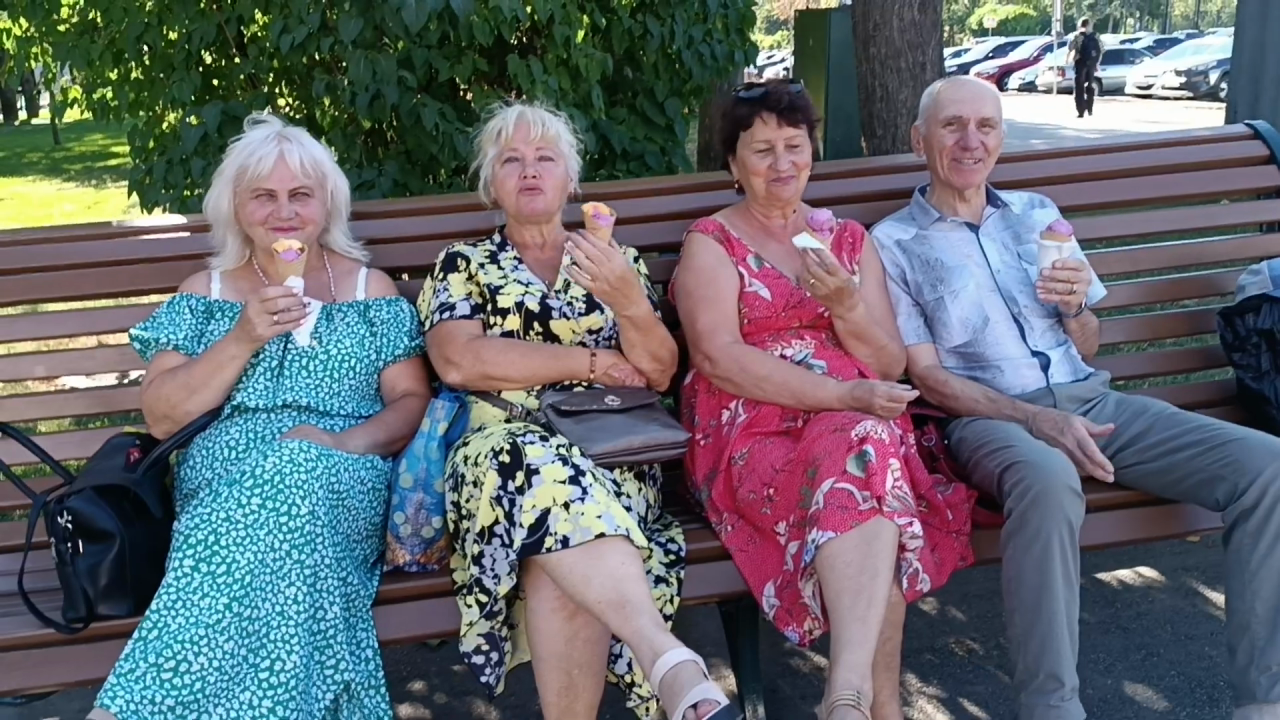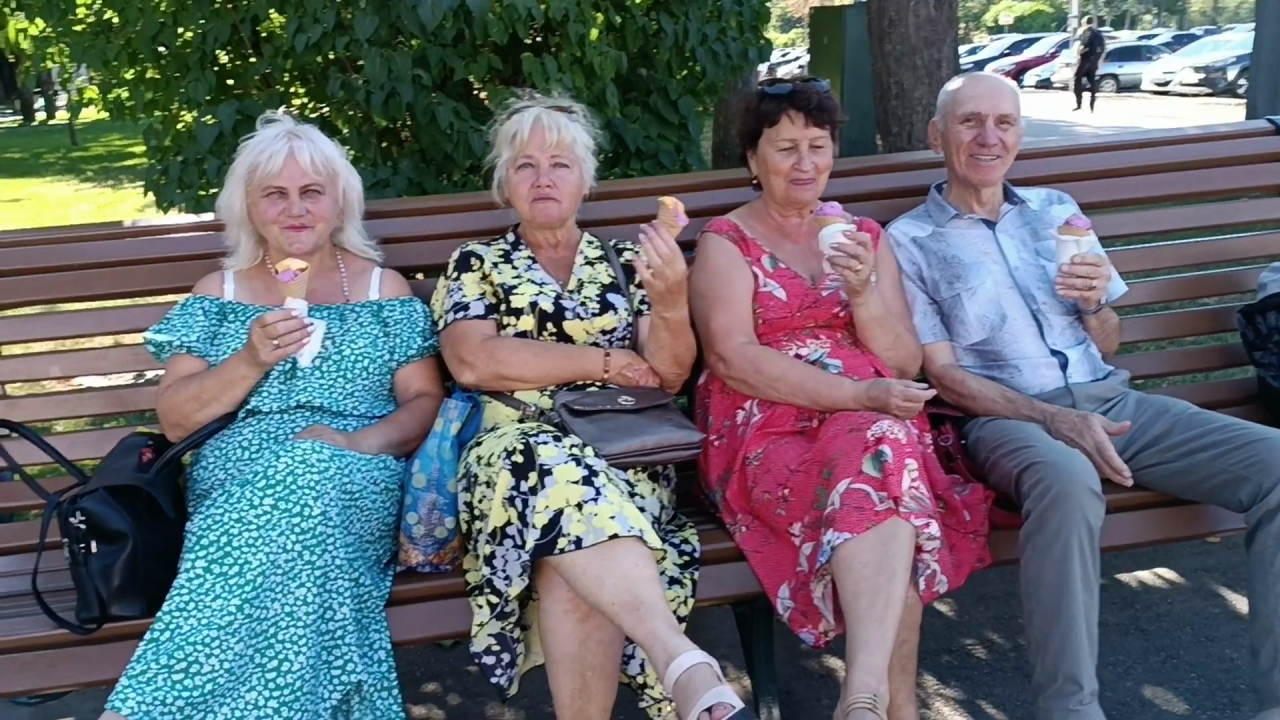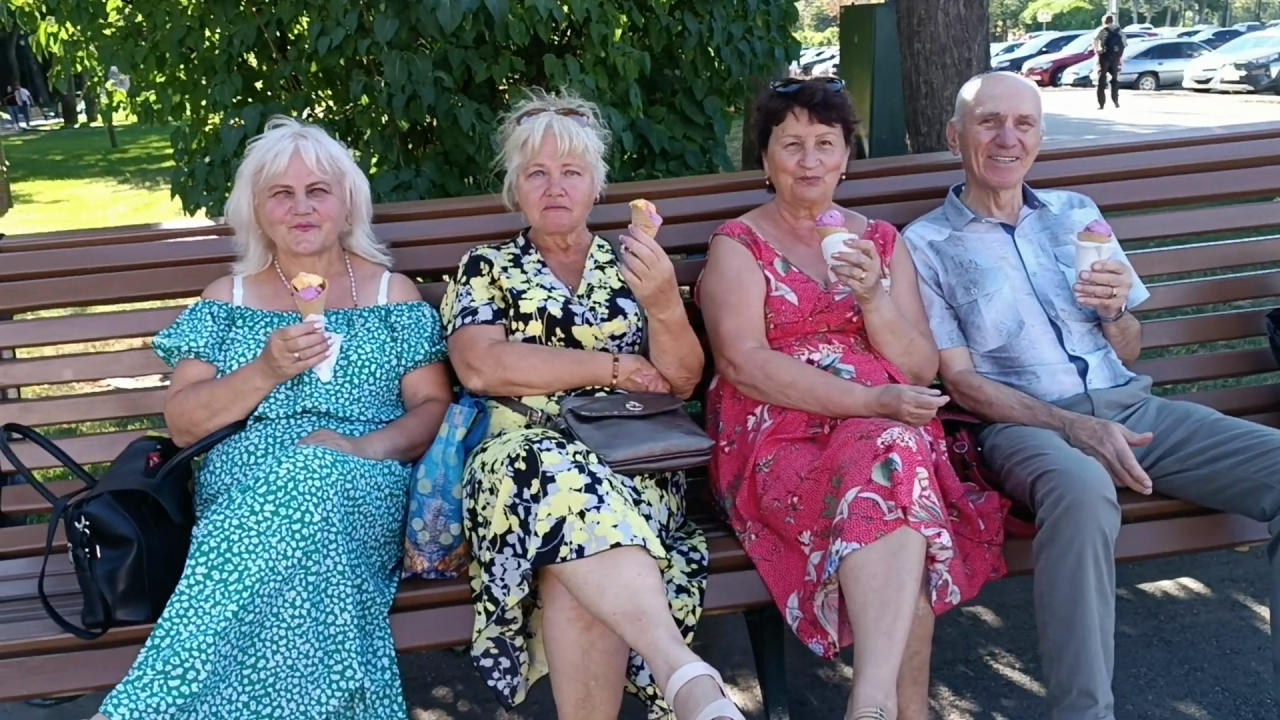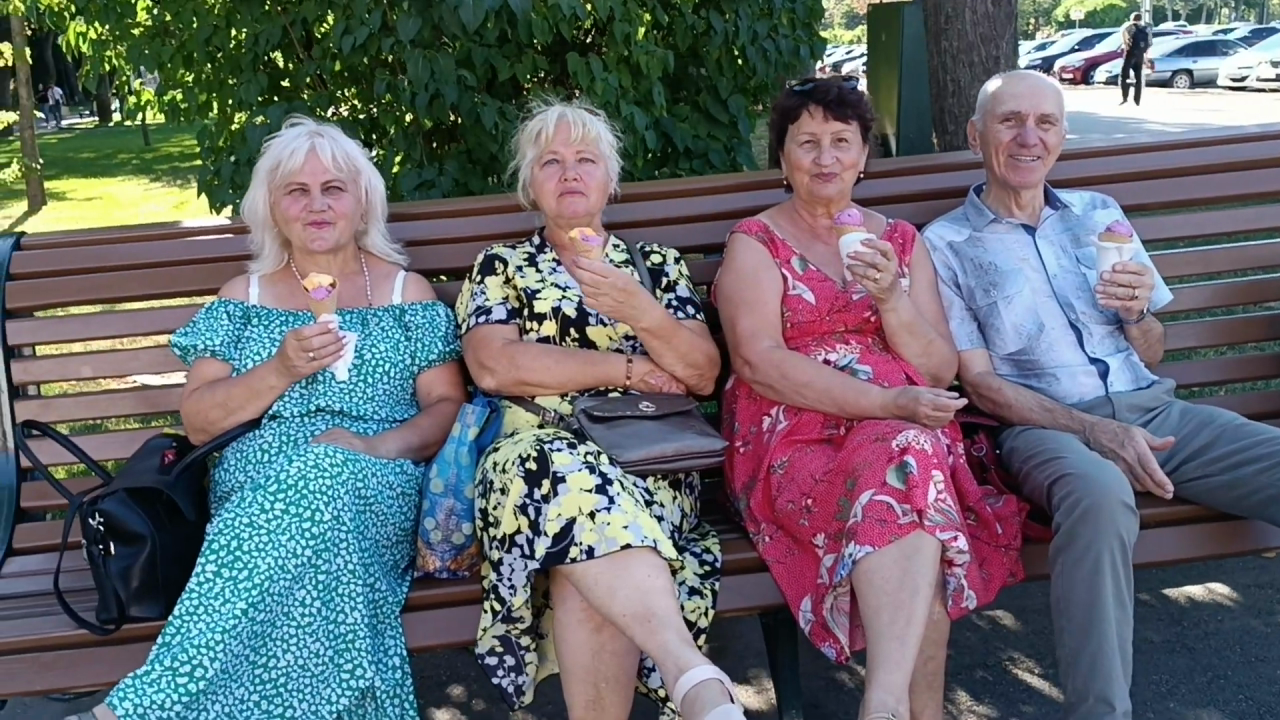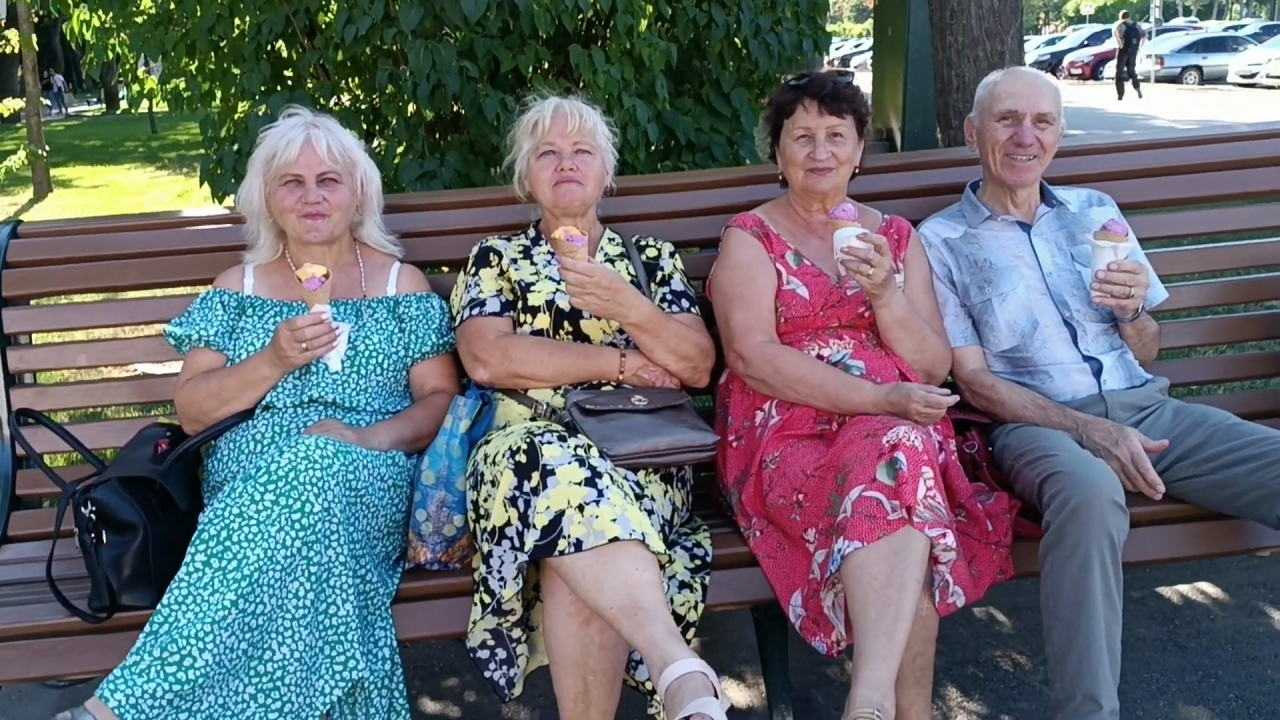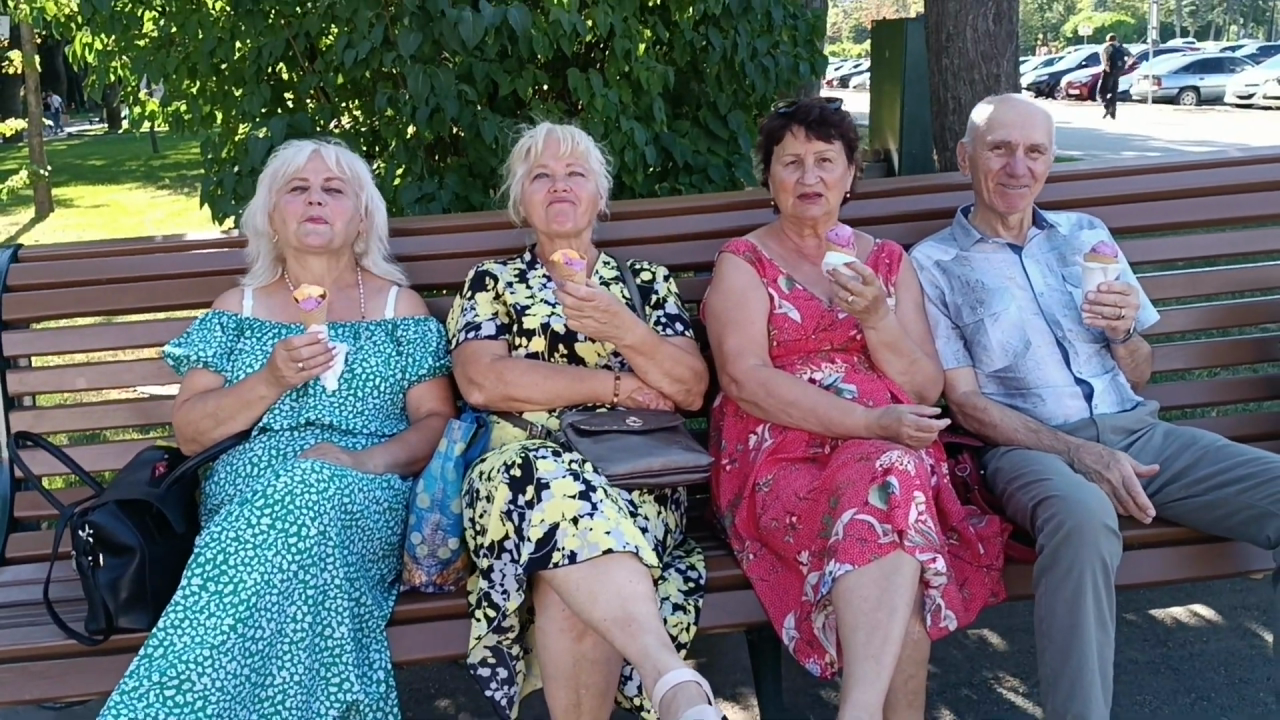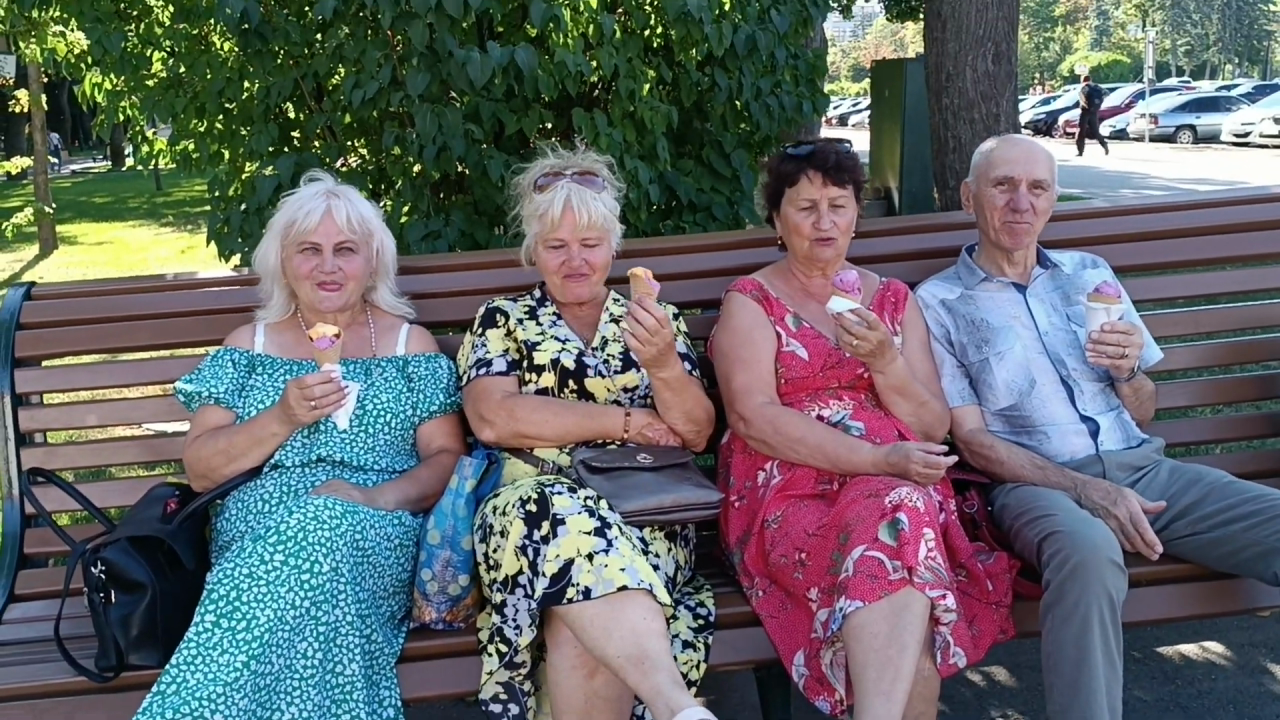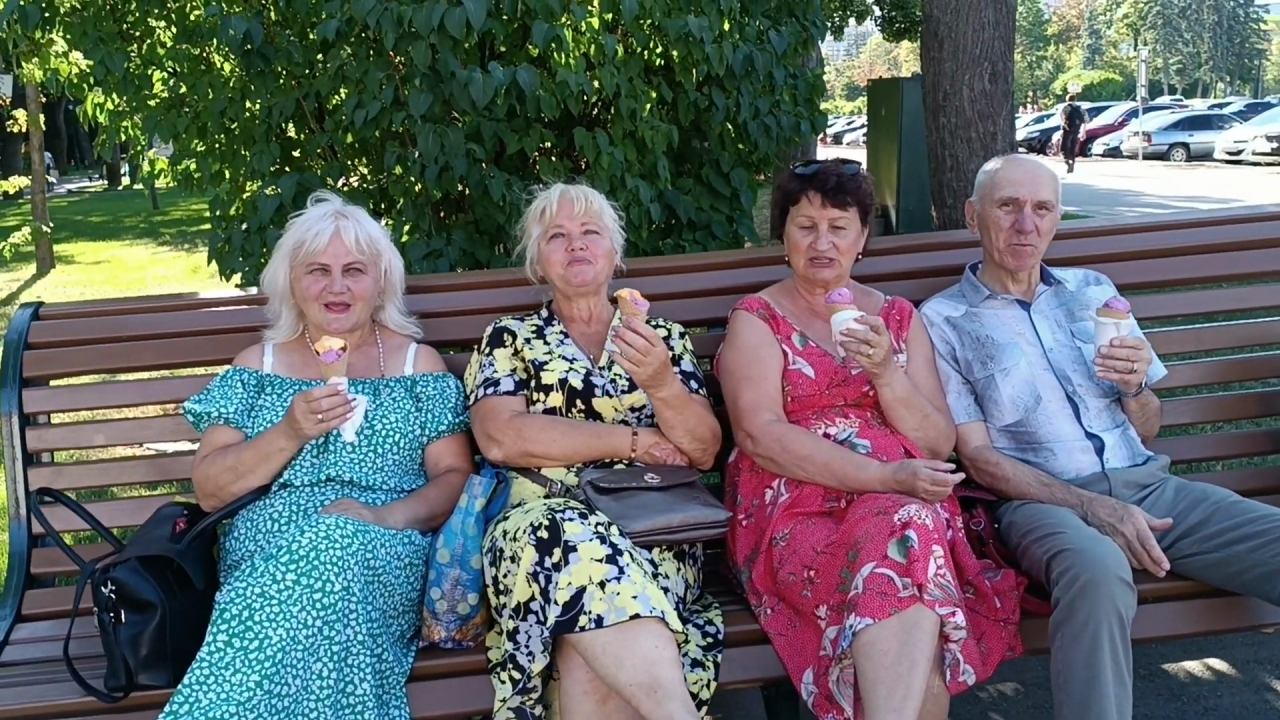
dt=0.5s
person 1, frame 1
left shoulder: (1038, 213)
right shoulder: (893, 244)
right elbow: (928, 376)
left wrist: (1076, 309)
right wrist: (1037, 420)
left hip: (1089, 400)
right hip: (989, 417)
right knee: (1049, 482)
person 1, frame 2
left shoulder: (1056, 209)
right shoulder: (909, 241)
right elbow: (944, 374)
left wrist: (1095, 305)
right wrist: (1055, 418)
left hip: (1110, 399)
right hip: (1006, 416)
right knee: (1067, 481)
person 1, frame 3
left shoulder: (1077, 212)
right shoulder: (926, 244)
right elbow: (960, 380)
left wrist: (1115, 312)
right wrist: (1073, 425)
left hip: (1131, 405)
right hip: (1025, 422)
right knee: (1081, 490)
person 1, frame 4
left shoulder: (1099, 213)
right shoulder: (946, 244)
right elbow: (979, 383)
left wrist: (1136, 314)
right wrist: (1094, 430)
left hip: (1153, 409)
right hip: (1044, 425)
right knee: (1100, 494)
person 1, frame 5
left shoulder: (1096, 210)
right shoulder: (942, 241)
right elbow: (974, 380)
left wrist: (1132, 311)
right wrist: (1089, 429)
left hip: (1145, 407)
right hip: (1039, 422)
right knee: (1089, 492)
person 1, frame 6
left shoulder: (1086, 233)
right shoulder: (933, 264)
left elbow: (1138, 376)
right elbow: (967, 402)
left wrist: (1123, 333)
right wrist: (1080, 452)
left hip: (1138, 432)
right hip: (1030, 447)
right knee: (1082, 515)
person 1, frame 7
left shoulder: (1089, 272)
right shoulder: (938, 302)
right elbow: (973, 439)
left wrist: (1127, 372)
right wrist: (1086, 488)
left hip: (1143, 467)
right hip: (1037, 483)
right knee: (1088, 551)
person 1, frame 8
left shoulder: (1093, 290)
right shoulder: (943, 320)
right elbow: (979, 456)
left wrist: (1134, 388)
right wrist: (1091, 506)
left hip: (1149, 485)
right hip: (1042, 500)
right knee: (1097, 569)
person 2, frame 1
left shoulder: (850, 238)
right shoulder: (711, 243)
left elbow: (889, 366)
right elbow: (719, 360)
left wrist: (844, 304)
right wrist: (842, 395)
left hip: (855, 421)
right hip: (751, 429)
left knee: (863, 453)
right knee: (863, 467)
person 2, frame 2
left shoulder: (865, 235)
right shoulder: (725, 242)
left elbow: (905, 364)
right elbow: (733, 360)
left wrist: (863, 293)
right wrist: (858, 395)
left hip: (870, 418)
right hip: (767, 429)
left knee: (879, 451)
right knee: (880, 455)
person 2, frame 3
left shoulder: (881, 239)
right shoulder: (738, 245)
left elbow: (920, 368)
right elbow: (745, 365)
left wrist: (873, 299)
right wrist: (871, 401)
left hip: (887, 425)
right hip: (777, 435)
left knee: (890, 456)
right knee: (890, 474)
person 2, frame 4
left shoulder: (901, 239)
right shoulder: (754, 243)
left elbow: (940, 371)
right elbow: (760, 364)
left wrist: (890, 299)
right wrist: (887, 404)
left hip: (903, 428)
right hip: (794, 437)
left knee: (905, 459)
right knee: (907, 473)
person 2, frame 5
left shoulder: (896, 234)
right shoulder: (749, 237)
left elbow: (933, 367)
right elbow: (753, 359)
left wrist: (885, 294)
right wrist: (879, 399)
left hip: (895, 424)
right hip: (787, 432)
left knee: (896, 457)
right knee: (895, 469)
person 2, frame 6
left shoulder: (888, 260)
right shoulder: (742, 262)
left elbow: (925, 391)
right elbow: (746, 382)
left wrist: (874, 318)
right wrist: (871, 422)
left hip: (886, 446)
right hip: (780, 455)
left knee: (889, 482)
right knee: (889, 489)
person 2, frame 7
left shoulder: (894, 298)
right shoulder: (750, 301)
left elbow: (933, 427)
right elbow: (754, 419)
left wrist: (884, 360)
right wrist: (878, 458)
left hip: (896, 483)
right hip: (787, 491)
left knee: (897, 517)
right knee: (894, 533)
person 2, frame 8
left shoulder: (898, 316)
right shoulder: (756, 319)
left elbow: (938, 444)
right elbow: (761, 437)
left wrist: (885, 372)
right wrist: (886, 476)
left hip: (901, 500)
right hip: (796, 508)
left knee: (907, 532)
right knee: (905, 553)
person 3, frame 1
left shoulder: (616, 258)
right shoulder: (463, 263)
left elbow: (657, 372)
right elbow: (458, 363)
left wrist: (629, 299)
right wrist: (590, 361)
right hip: (507, 451)
left knee: (563, 564)
right knee: (543, 476)
right ankle: (672, 667)
person 3, frame 2
left shoulder: (626, 260)
right shoulder: (475, 263)
left elbow: (670, 374)
right elbow: (473, 362)
left wrist: (670, 301)
right wrist: (605, 361)
right hip: (518, 451)
left knee: (575, 566)
right knee: (555, 474)
right ankle: (687, 669)
person 3, frame 3
left shoulder: (637, 261)
right shoulder: (485, 267)
left elbow: (683, 378)
right elbow: (480, 368)
left wrist: (663, 305)
right wrist: (613, 367)
right hip: (525, 455)
left knee: (578, 560)
right knee: (557, 480)
person 3, frame 4
left shoulder: (656, 263)
right shoulder: (500, 266)
left elbow: (703, 375)
right elbow: (495, 367)
left wrist: (640, 312)
right wrist: (629, 368)
right hip: (540, 455)
left knee: (589, 576)
right knee: (569, 480)
person 3, frame 5
left shoulder: (651, 256)
right shoulder: (495, 257)
left elbow: (698, 366)
right elbow: (487, 359)
left wrist: (627, 307)
right wrist: (619, 361)
right hip: (532, 447)
left knee: (580, 568)
right knee: (557, 471)
person 3, frame 6
left shoulder: (647, 281)
right shoulder: (491, 282)
left elbow: (692, 389)
right elbow: (483, 382)
left wrist: (623, 331)
right wrist: (616, 385)
right hip: (526, 469)
right knee: (551, 487)
person 3, frame 7
left shoulder: (657, 318)
right shoulder: (501, 319)
left elbow: (697, 431)
right elbow: (493, 420)
left wrist: (663, 365)
right wrist: (626, 421)
right hip: (537, 506)
right knee: (564, 522)
person 3, frame 8
left shoulder: (663, 336)
right shoulder: (509, 338)
left elbow: (703, 450)
right elbow: (501, 438)
left wrist: (660, 383)
right wrist: (635, 441)
right hip: (547, 524)
right knee: (573, 545)
person 4, frame 1
left shoulder: (371, 289)
right shoulder: (203, 293)
left elbow: (412, 402)
right elbow: (160, 416)
left wrist: (348, 443)
right wrist: (244, 338)
left hip: (336, 483)
right hip: (225, 481)
left knee: (293, 479)
right knee: (276, 508)
person 4, frame 2
left shoulder: (384, 289)
right shoulder: (217, 293)
left elbow: (426, 402)
right elbow: (175, 420)
left wrist: (361, 442)
right wrist: (251, 360)
left hip: (354, 480)
right hip: (238, 478)
left knee: (311, 475)
right knee: (290, 516)
person 4, frame 3
left shoulder: (392, 292)
right shoulder: (225, 299)
left elbow: (434, 407)
right elbow: (183, 424)
left wrist: (366, 446)
right wrist: (267, 370)
left hip: (360, 486)
right hip: (246, 488)
left knee: (310, 480)
right knee: (299, 502)
person 4, frame 4
left shoulder: (408, 291)
right shoulder: (242, 297)
left elbow: (448, 407)
right elbow: (197, 422)
left wrist: (379, 447)
right wrist: (281, 370)
left hip: (376, 487)
right hip: (260, 484)
left knee: (323, 479)
right knee: (311, 495)
person 4, frame 5
left shoulder: (403, 283)
right shoulder: (237, 287)
left elbow: (441, 398)
right elbow: (191, 411)
left wrist: (373, 438)
right wrist: (274, 359)
left hip: (365, 481)
right hip: (250, 479)
left knee: (313, 467)
right knee: (294, 486)
person 4, frame 6
left shoulder: (400, 306)
right shoulder: (236, 309)
left elbow: (437, 422)
right elbow: (189, 433)
left wrist: (366, 462)
right wrist: (271, 381)
left hip: (362, 500)
right hip: (249, 496)
left knee: (309, 496)
right knee: (301, 509)
person 4, frame 7
left shoulder: (411, 343)
right shoulder: (249, 345)
left elbow: (448, 457)
right elbow: (199, 470)
left wrist: (379, 497)
right wrist: (282, 418)
left hip: (372, 535)
right hip: (260, 532)
left knee: (325, 529)
right knee: (302, 547)
person 4, frame 8
left shoulder: (418, 362)
right shoulder: (257, 365)
left elbow: (456, 478)
right elbow: (209, 490)
left wrist: (388, 517)
right wrist: (289, 433)
left hip: (383, 553)
right hip: (267, 550)
left knee: (339, 546)
right knee: (326, 559)
